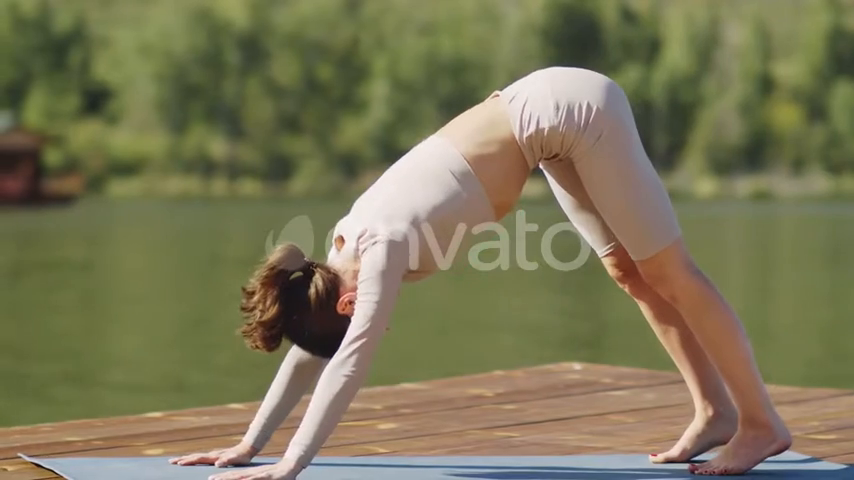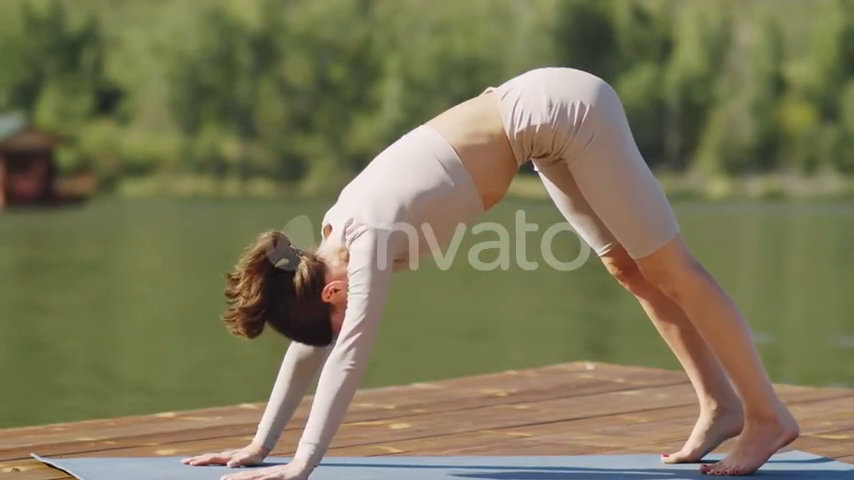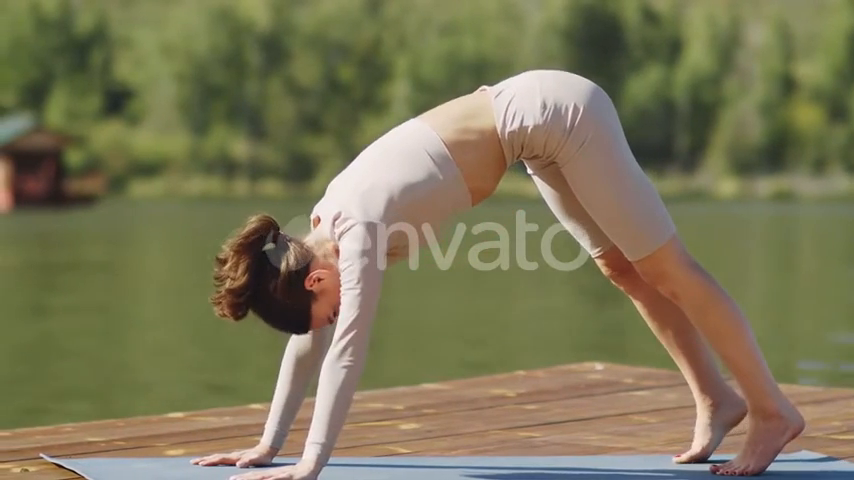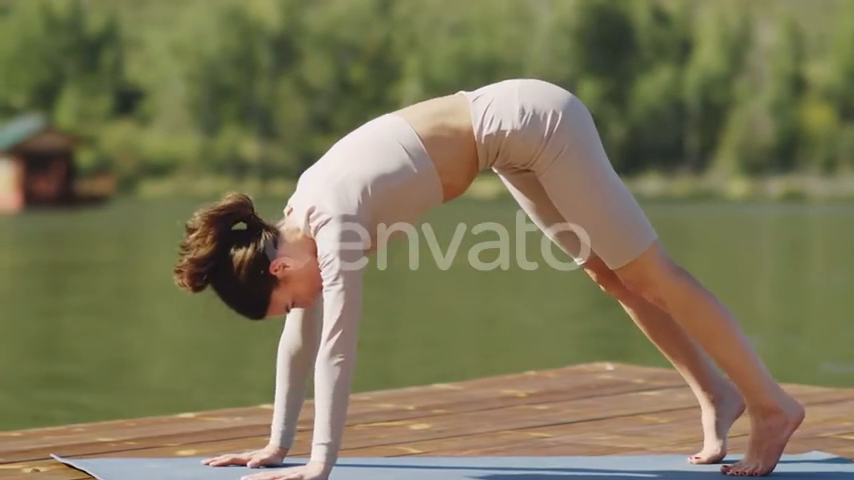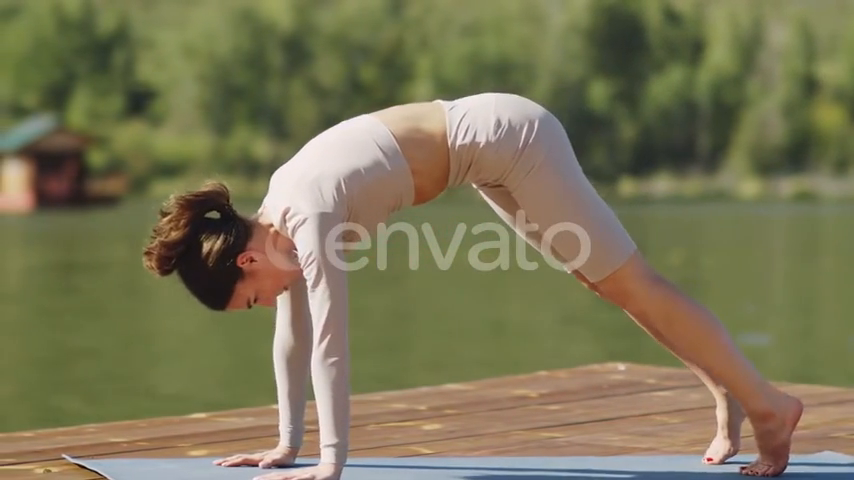
dt=0.7s
person 1, frame 1
left shoulder: (381, 246)
right shoulder: (348, 242)
left elbow: (350, 361)
right elbow: (304, 355)
left hip: (574, 111)
right hip: (549, 113)
left knee: (666, 273)
right knee: (629, 273)
left ankle: (761, 421)
right ankle: (715, 412)
person 1, frame 2
left shoulder: (367, 234)
right shoulder: (336, 232)
left elbow: (348, 353)
right elbow: (309, 346)
left hip: (566, 111)
right hip: (544, 114)
left knee: (669, 268)
right knee: (630, 271)
left ankle: (767, 414)
right ankle: (720, 405)
person 1, frame 3
left shoulder: (356, 227)
right shoulder: (324, 222)
left elbow: (346, 349)
right elbow: (308, 342)
left hip: (557, 115)
right hip: (538, 116)
left knee: (666, 269)
right knee: (625, 271)
left ankle: (772, 410)
right ankle: (715, 398)
person 1, frame 4
left shoulder: (331, 220)
right shoulder: (298, 218)
left elbow: (336, 343)
right elbow: (299, 337)
left hip: (534, 122)
right hip: (514, 128)
left knee: (650, 275)
right knee: (611, 275)
left ankle: (771, 404)
right ankle: (716, 394)
person 1, frame 5
left shoulder: (308, 216)
right shoulder: (275, 214)
left elbow: (328, 341)
right elbow: (291, 335)
left hip: (508, 138)
right hip: (492, 143)
left knee: (630, 283)
right knee: (604, 280)
left ankle: (767, 404)
right ankle: (728, 387)
